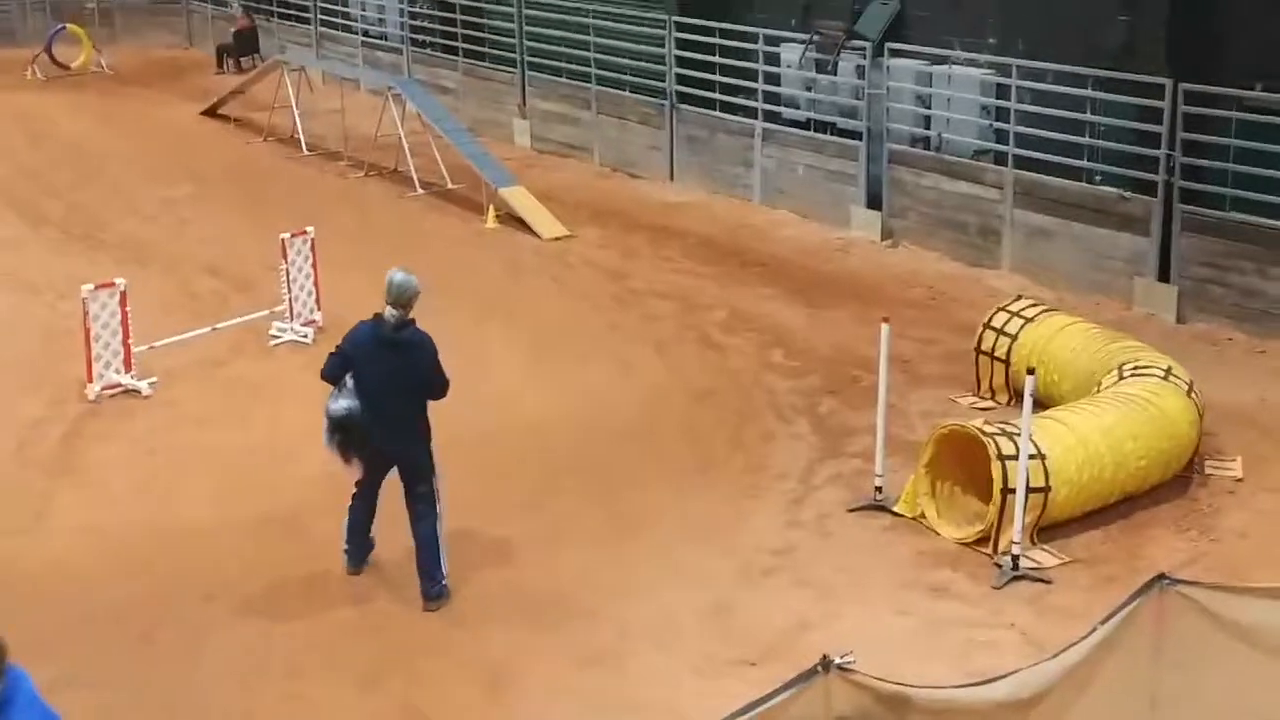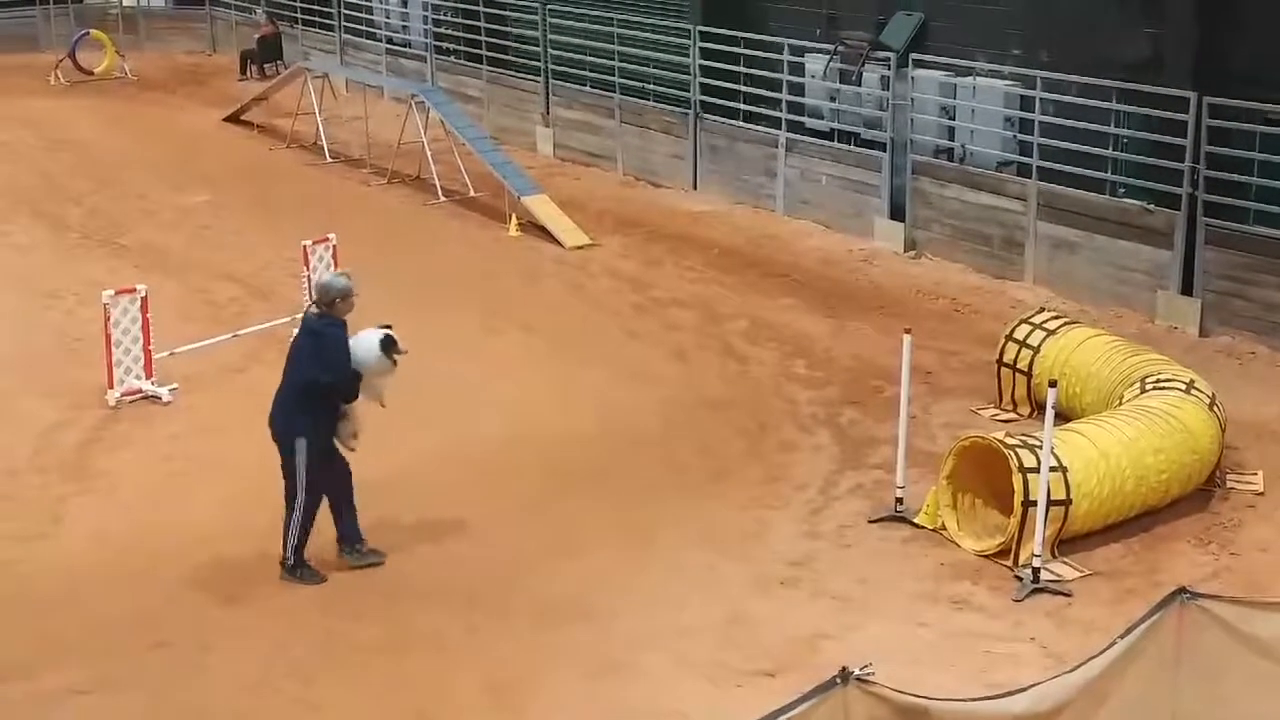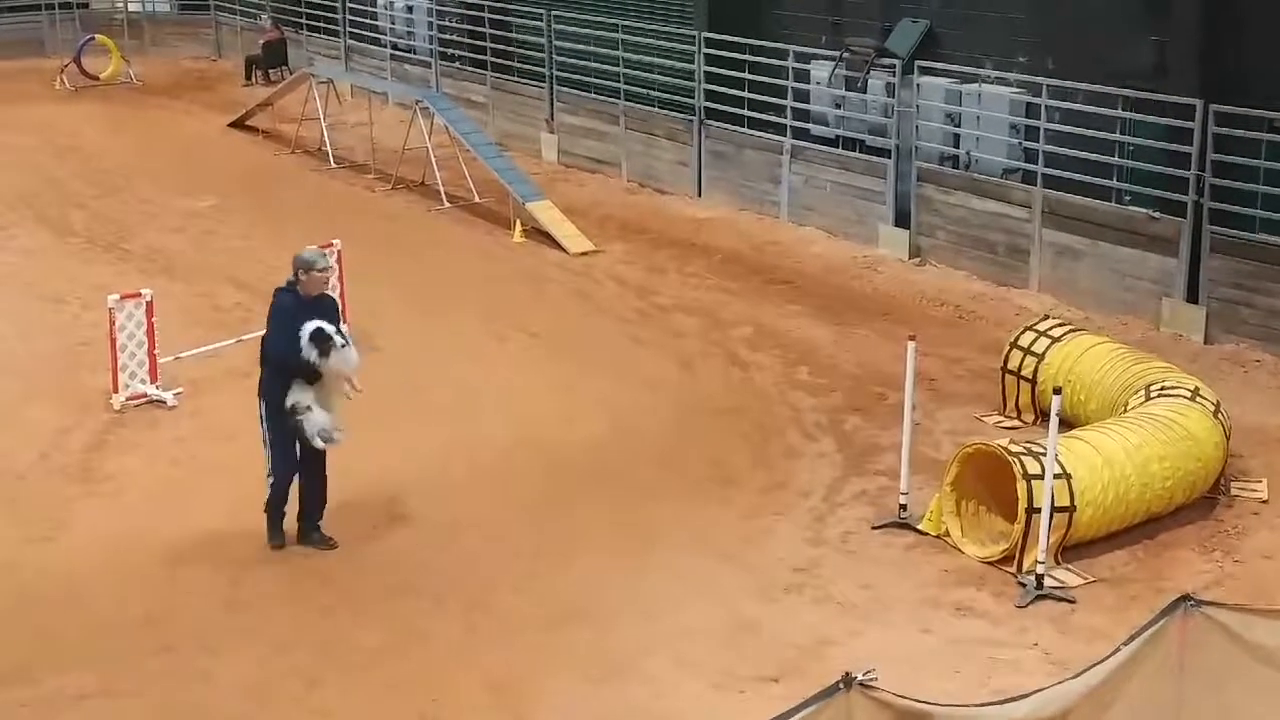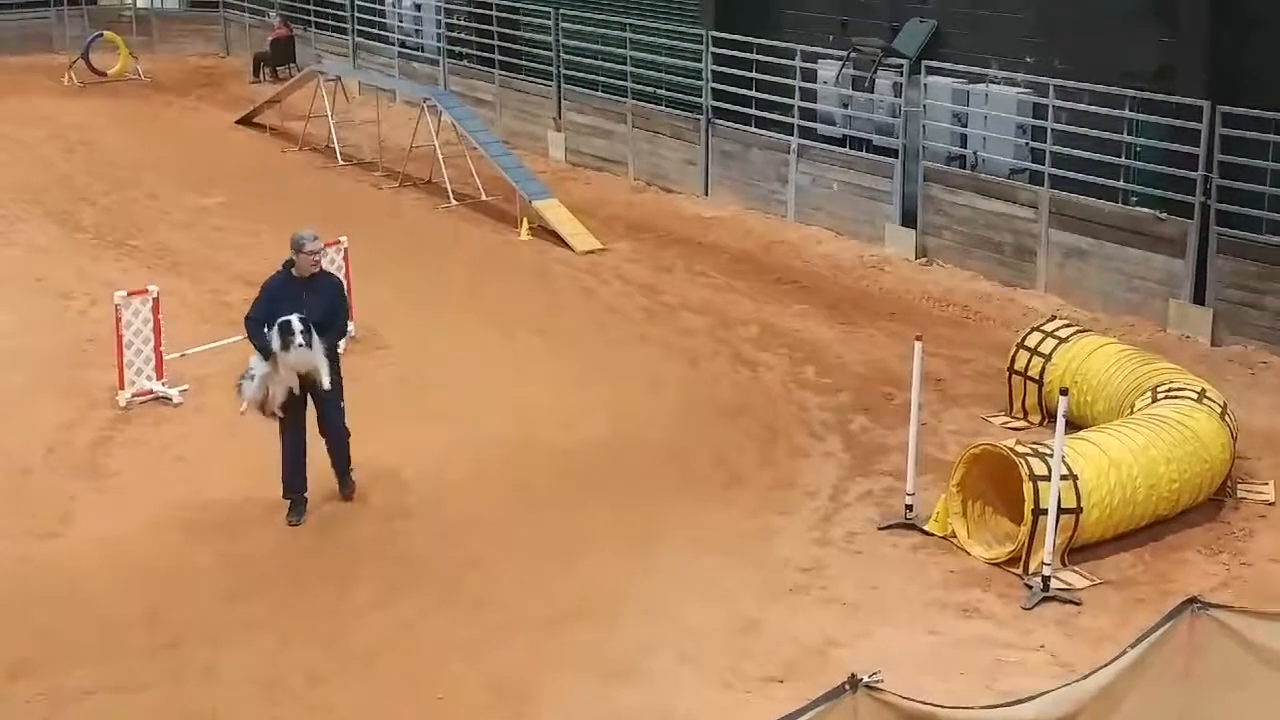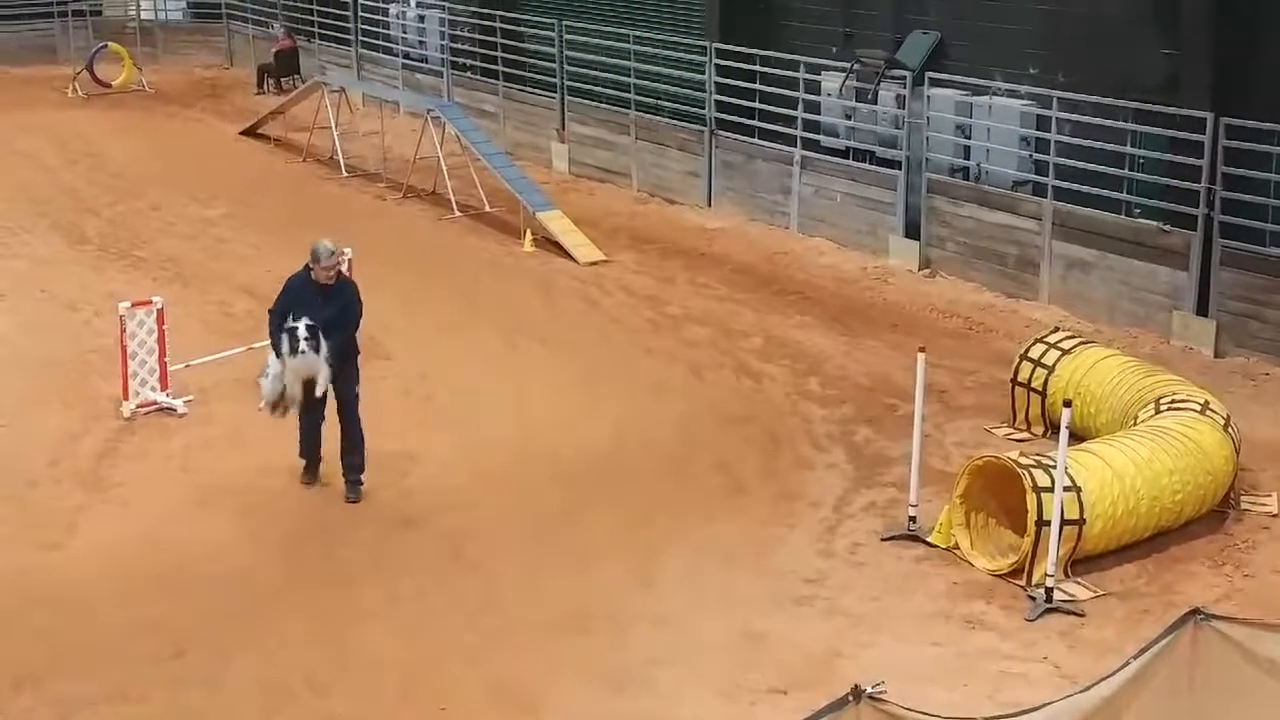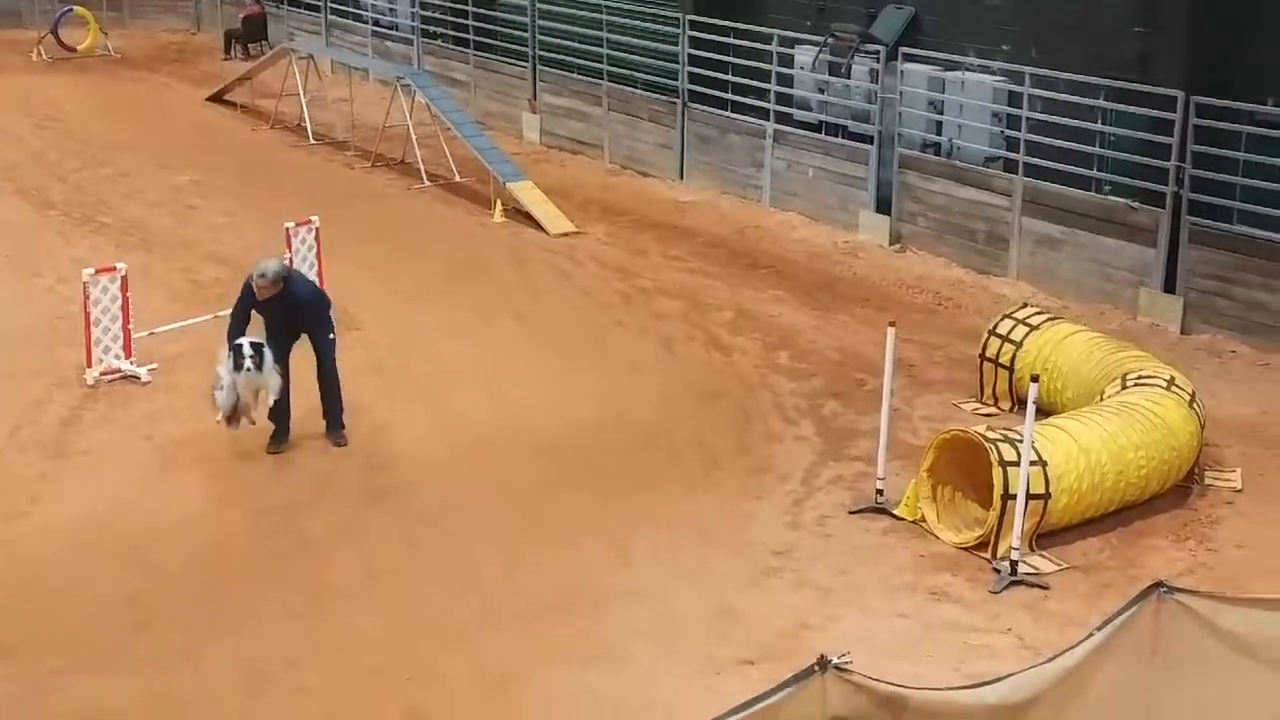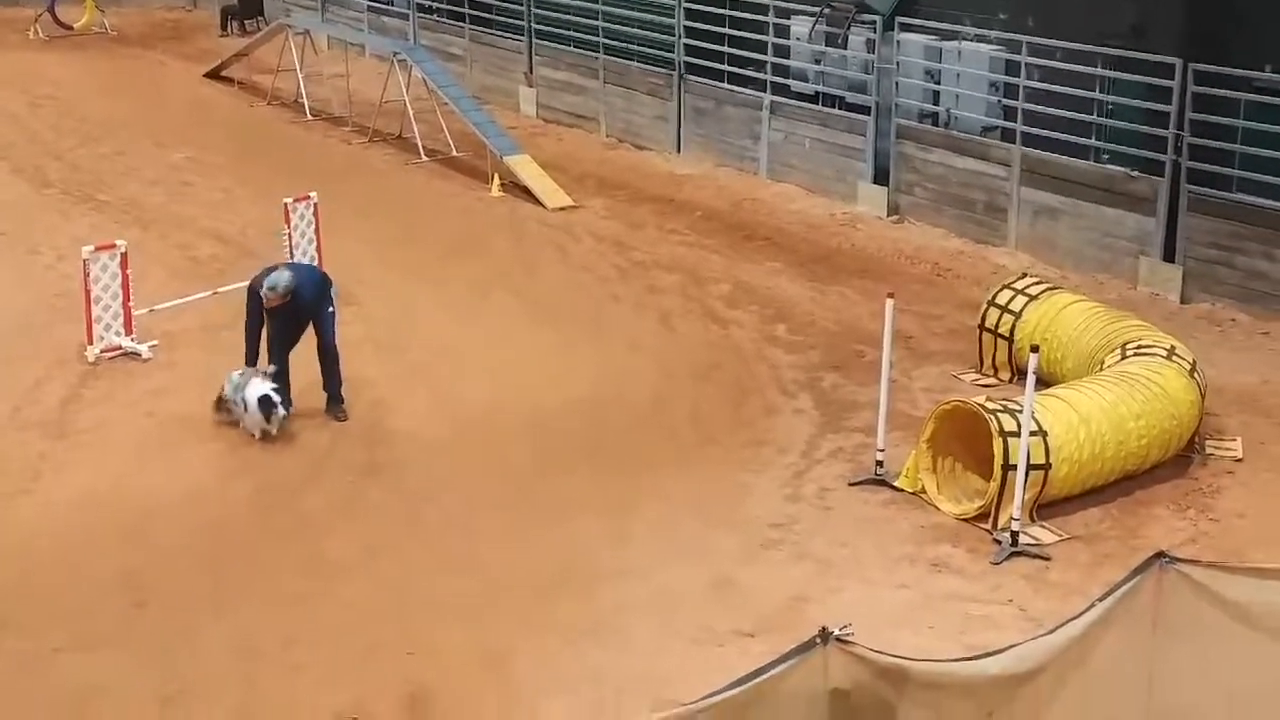
dt=0.7s
person 1, frame 1
left shoulder: (360, 334)
right shoulder: (420, 342)
left elbow: (331, 372)
right elbow: (438, 389)
left hip: (371, 436)
right hip: (411, 438)
left knee: (365, 492)
right knee: (425, 507)
left ankle: (355, 555)
right ankle: (434, 588)
person 1, frame 2
left shoulder: (317, 325)
right shoulder: (332, 339)
right elbow: (345, 391)
left wrist: (351, 375)
right wrist: (359, 377)
left hip: (305, 419)
right hip: (297, 425)
left knee: (338, 478)
right knee: (305, 494)
left ankle: (351, 545)
right ankle: (292, 563)
person 1, frame 3
left shoulder: (329, 306)
right shoulder: (284, 305)
right elbow: (277, 353)
right wrist: (314, 371)
right hip: (277, 396)
left knee: (314, 463)
right knee: (283, 466)
left ankle: (309, 527)
right ankle: (274, 520)
person 1, frame 4
left shoulder: (331, 284)
right shoulder: (276, 285)
left elbow: (340, 326)
right elbow: (253, 322)
left wrist: (319, 347)
right wrist: (269, 351)
left hip: (324, 366)
left knee: (334, 426)
right knee: (292, 434)
left ankle: (344, 476)
right ankle: (296, 498)
person 1, frame 5
left shoulder: (348, 288)
right shoulder: (296, 284)
left elbow: (351, 328)
right elbow: (277, 316)
left wrist: (327, 353)
right wrist: (280, 349)
left hip: (342, 357)
left knee: (349, 415)
right knee: (310, 411)
left ankle: (353, 479)
right ankle: (311, 462)
person 1, frame 6
left shoulder: (302, 292)
right shoulder: (251, 286)
left elbow: (296, 329)
right elbow: (238, 320)
left hip: (315, 318)
right hip: (279, 322)
left knee: (327, 365)
right knee: (277, 368)
left ankle: (334, 426)
right ankle: (280, 429)
person 1, frame 7
left shoulder: (306, 297)
right shoulder: (256, 287)
left elbow: (293, 335)
right elbow: (253, 327)
left wrist: (275, 365)
right wrist: (250, 366)
left hip: (318, 293)
left knee: (327, 343)
right knee: (276, 348)
left ankle: (334, 401)
right ankle: (281, 404)
